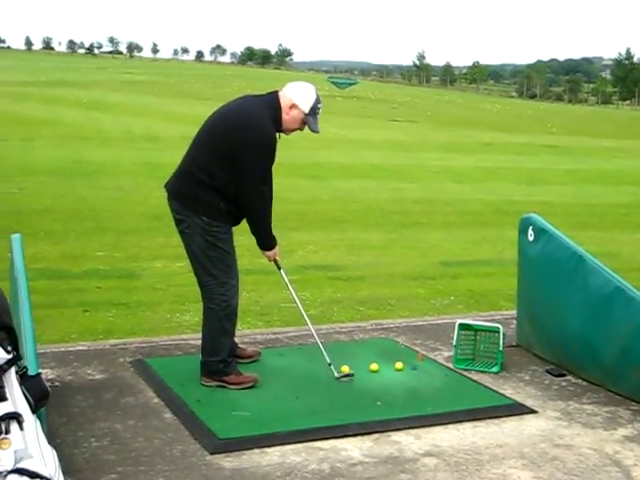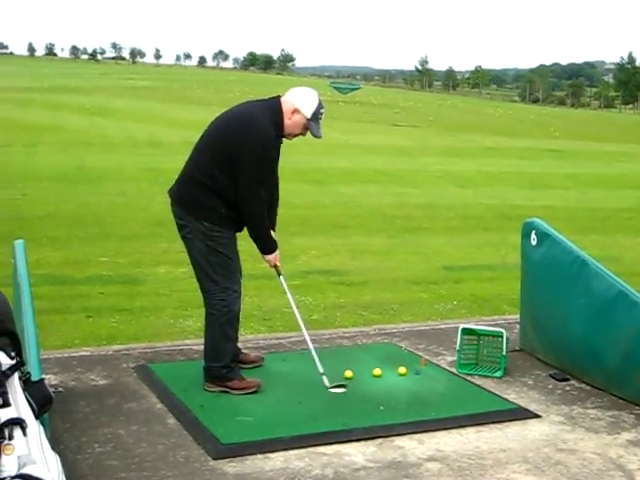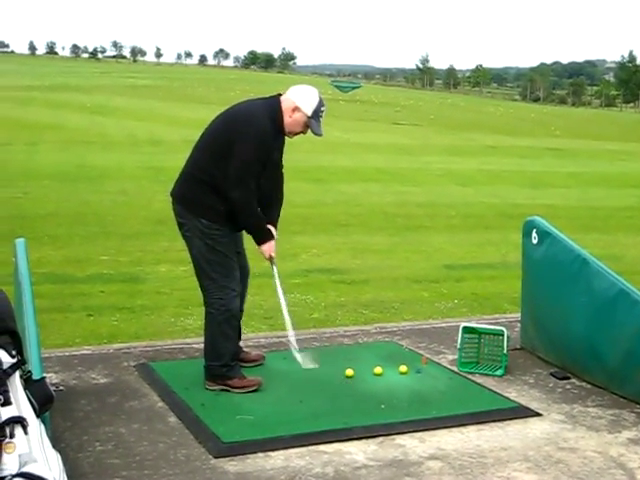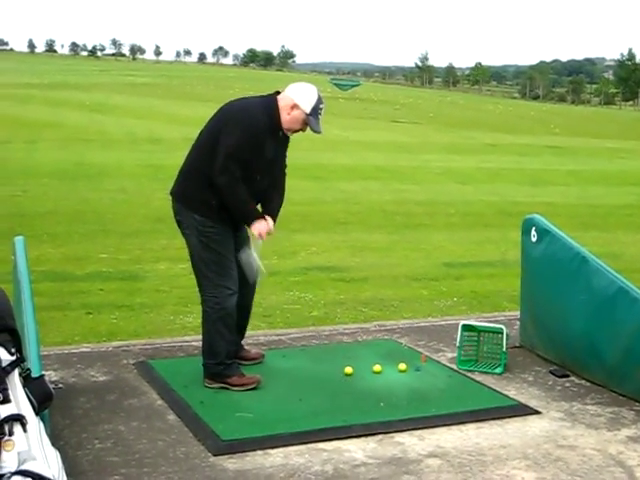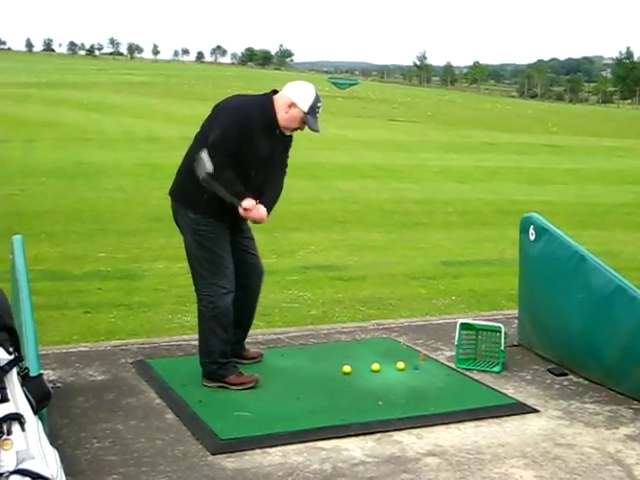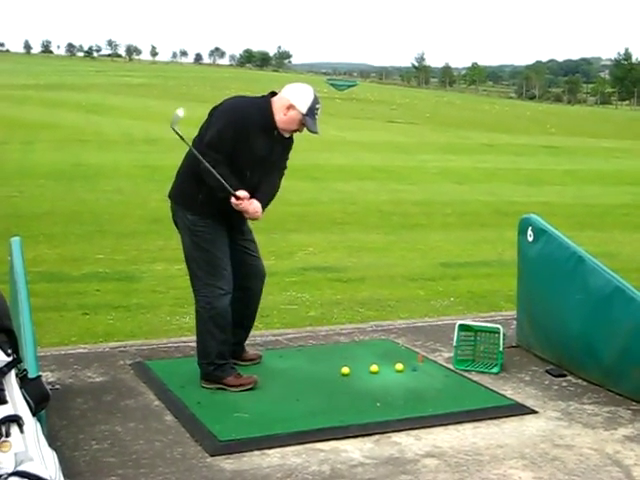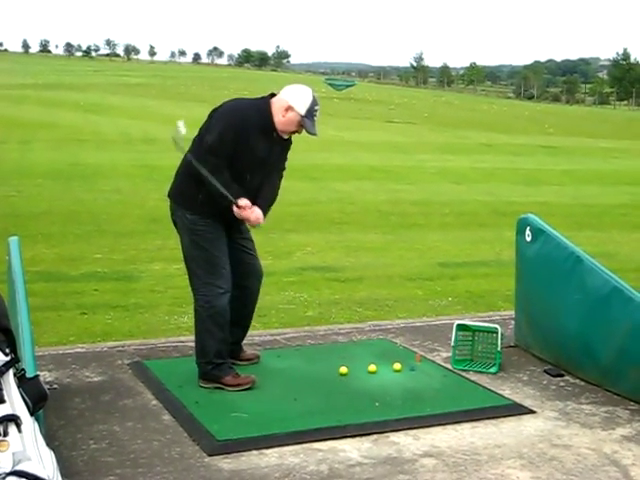
dt=0.1s
person 1, frame 1
left shoulder: (257, 112)
right shoulder: (257, 127)
left elbow: (260, 180)
right elbow: (252, 191)
left wrist: (265, 227)
right wrist: (267, 240)
left hip: (204, 202)
right hip: (200, 206)
left knee: (225, 279)
right knee: (221, 286)
left ankle: (224, 346)
right ankle: (216, 367)
person 1, frame 2
left shoulder: (261, 119)
right shoulder: (257, 131)
left elbow: (267, 184)
right elbow: (250, 194)
left wrist: (270, 229)
right wrist: (267, 245)
left hip: (208, 208)
right hip: (202, 212)
left knee: (229, 284)
right knee: (224, 292)
left ankle: (228, 351)
right ankle: (219, 373)
person 1, frame 3
left shoulder: (273, 128)
right shoulder: (252, 123)
left elbow: (272, 180)
right elbow: (238, 186)
left wrist: (271, 224)
right wrist: (261, 236)
left hip: (224, 211)
right hip: (203, 211)
left knee: (236, 281)
right knee: (224, 290)
left ankle: (230, 349)
right ankle: (220, 371)
person 1, frame 4
left shoulder: (275, 129)
right shoulder: (246, 118)
left elbow: (275, 177)
right elbow: (225, 173)
left wrist: (269, 217)
right wrist: (252, 218)
left hip: (224, 209)
right hip: (201, 209)
left knee: (243, 277)
right knee: (221, 288)
left ankle: (231, 347)
right ankle: (219, 369)
person 1, frame 5
left shoulder: (281, 134)
right shoulder: (238, 111)
left elbow: (275, 176)
right elbow: (214, 161)
left wrist: (264, 207)
right wrist: (243, 200)
left hip: (232, 211)
right hip: (200, 208)
left knee: (250, 275)
right knee: (218, 288)
left ankle: (232, 346)
right ankle: (217, 369)
person 1, frame 6
left shoulder: (281, 136)
right shoulder: (236, 113)
left elbow: (273, 176)
right elbow: (208, 158)
left wrist: (259, 203)
right wrist: (236, 192)
left hip: (231, 212)
right hip: (199, 210)
left knee: (251, 277)
right knee: (215, 289)
left ankle: (232, 348)
right ankle: (215, 370)
person 1, frame 7
left shoulder: (279, 136)
right shoulder: (236, 116)
left elbow: (271, 178)
right elbow: (209, 164)
left wrist: (259, 209)
right wrist: (238, 199)
left hip: (229, 212)
right hip: (198, 210)
left knee: (249, 277)
right knee: (215, 288)
left ankle: (229, 347)
right ankle: (213, 369)
